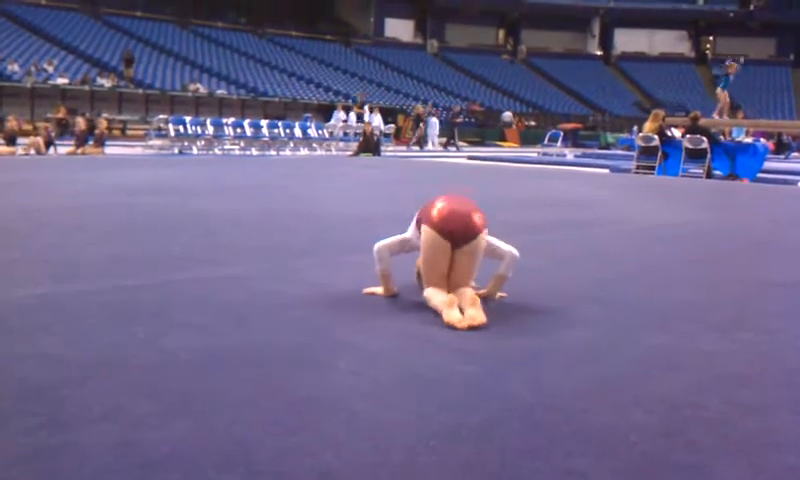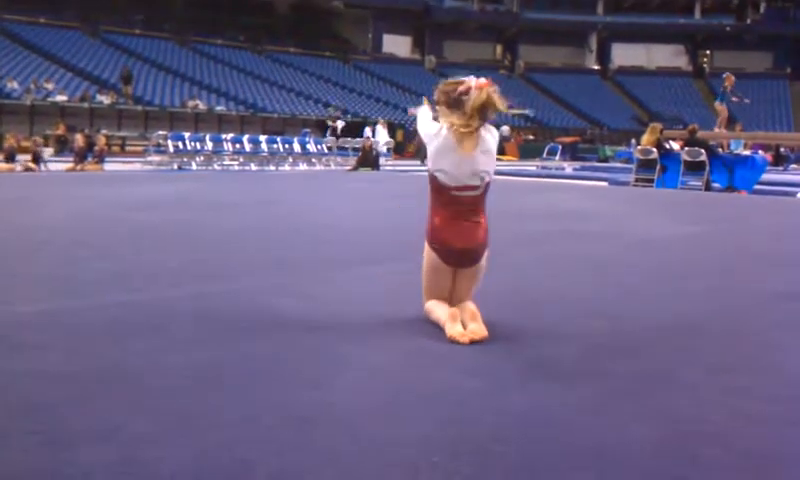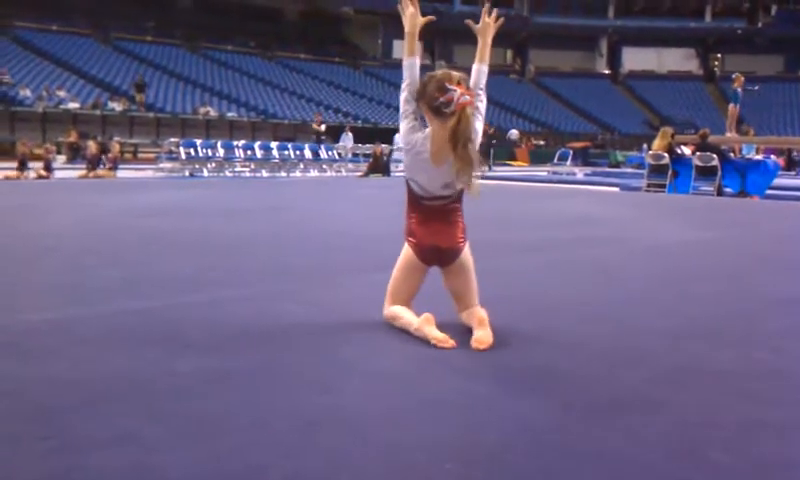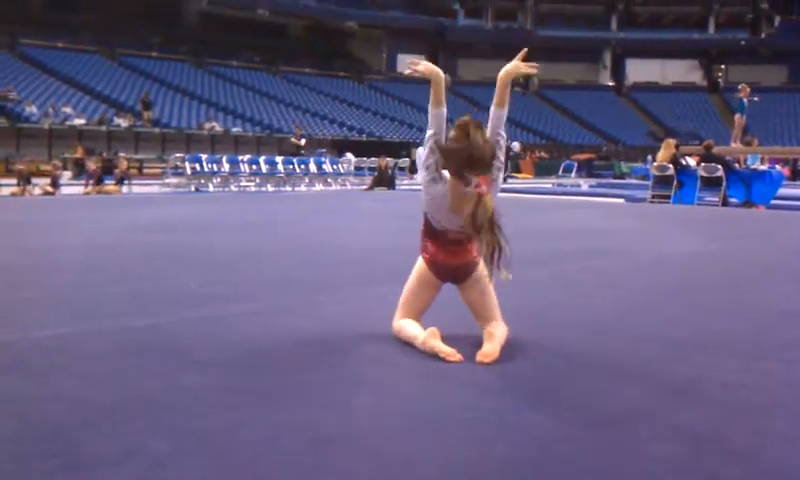
dt=0.7s
person 1, frame 1
left shoulder: (415, 237)
left elbow: (380, 248)
right elbow: (511, 254)
left wrist: (388, 288)
right wrist: (491, 290)
left hip: (439, 217)
right hip: (473, 218)
left knee: (432, 289)
right knee: (460, 286)
left ankle: (445, 303)
right ankle: (469, 299)
person 1, frame 2
left shoulder: (435, 132)
right shoulder: (490, 136)
left wrist: (423, 111)
left hip: (442, 234)
right hip: (476, 236)
left knee: (434, 301)
right knee: (462, 300)
left ankle: (447, 318)
right ankle: (469, 315)
person 1, frame 3
left shoulder: (412, 141)
right shoulder: (470, 140)
left elbow: (407, 88)
right elbow: (479, 91)
left wrist: (412, 32)
right wrist: (485, 40)
left hip: (419, 238)
right hip: (454, 237)
left knee: (393, 309)
right knee: (469, 309)
left ankle: (419, 324)
right ankle: (480, 321)
person 1, frame 4
left shoulder: (433, 185)
right shoulder: (490, 184)
left elbow: (434, 133)
right elbow: (497, 133)
left wrist: (436, 81)
right wrist: (504, 80)
left hip: (434, 258)
right hip: (468, 259)
left knee: (401, 322)
right knee: (495, 324)
left ankle: (425, 338)
right ankle: (493, 336)
